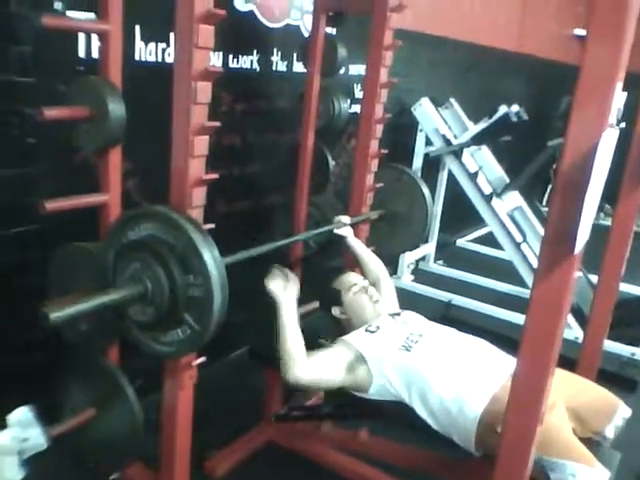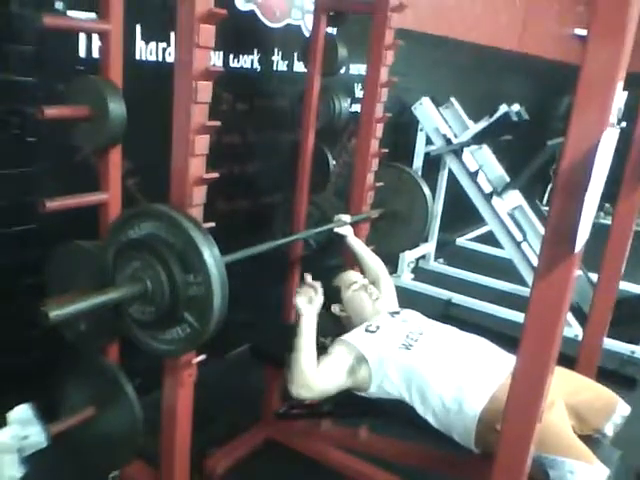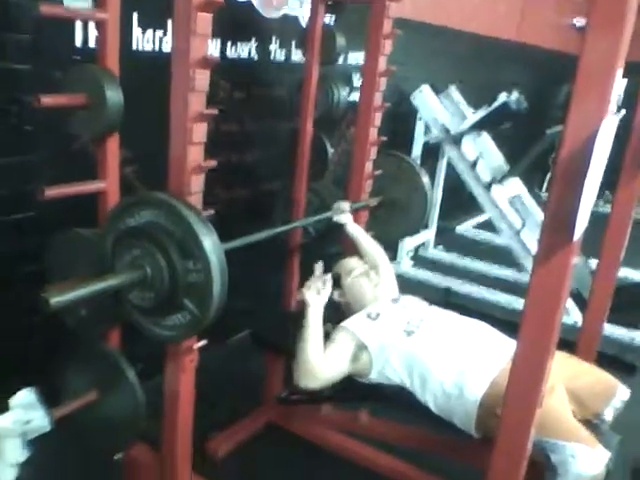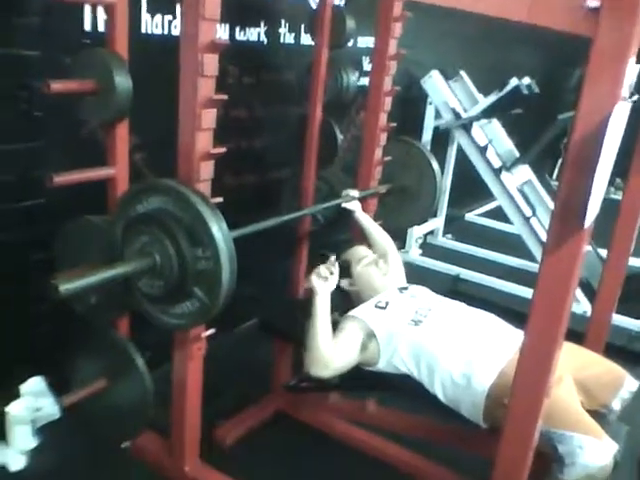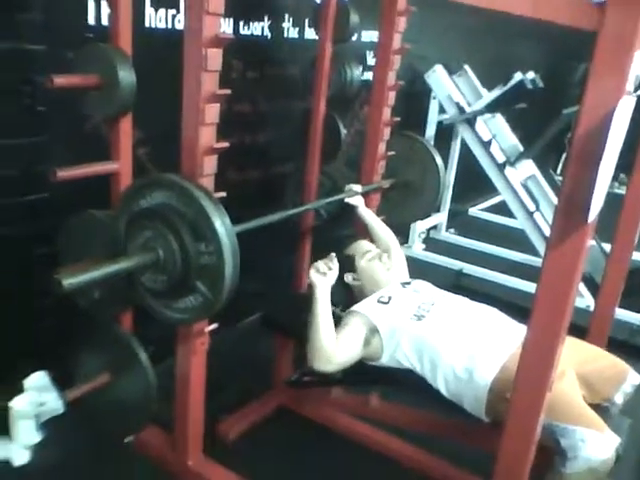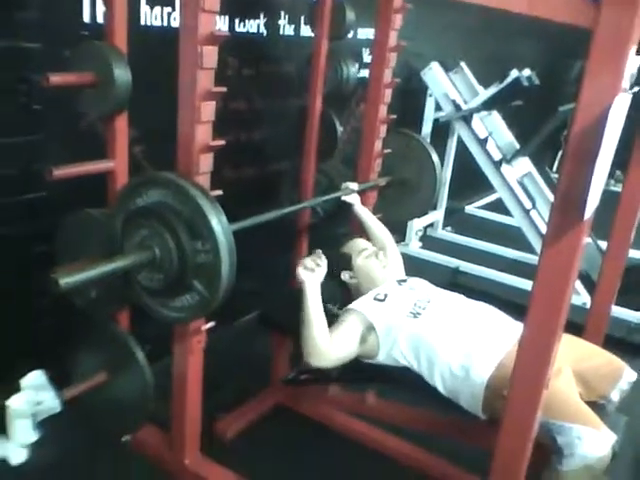
dt=0.1s
person 1, frame 1
left shoulder: (393, 314)
right shoulder: (352, 351)
left elbow: (382, 276)
right elbow: (297, 372)
left wrist: (352, 239)
right wrist: (284, 302)
right hip: (489, 405)
left knee: (620, 422)
person 1, frame 2
left shoulder: (393, 315)
right shoulder: (352, 351)
left elbow: (382, 276)
right elbow: (304, 386)
left wrist: (351, 238)
right wrist: (306, 316)
left hip: (516, 371)
right hip: (490, 405)
left knee: (620, 419)
person 1, frame 3
left shoulder: (394, 300)
right shoulder: (352, 335)
left elbow: (381, 263)
right elbow: (310, 377)
left wrist: (351, 226)
right wrist: (314, 307)
right hip: (489, 389)
left knee: (619, 402)
person 1, frame 4
left shoulder: (401, 290)
right shoulder: (361, 324)
left elbow: (390, 251)
right elbow: (320, 365)
left wrist: (359, 215)
right wrist: (322, 295)
right hip: (497, 380)
person 1, frame 5
left shoulder: (404, 286)
right shoulder: (365, 320)
left elbow: (393, 247)
right elbow: (324, 359)
left wrist: (362, 209)
right wrist: (321, 289)
right hip: (500, 374)
right knee: (594, 451)
person 1, frame 6
left shoulder: (400, 283)
right shoulder: (361, 317)
left elbow: (389, 244)
right elbow: (319, 356)
left wrist: (358, 208)
right wrist: (310, 286)
left hip: (519, 337)
right hip: (495, 371)
right knee: (590, 448)
